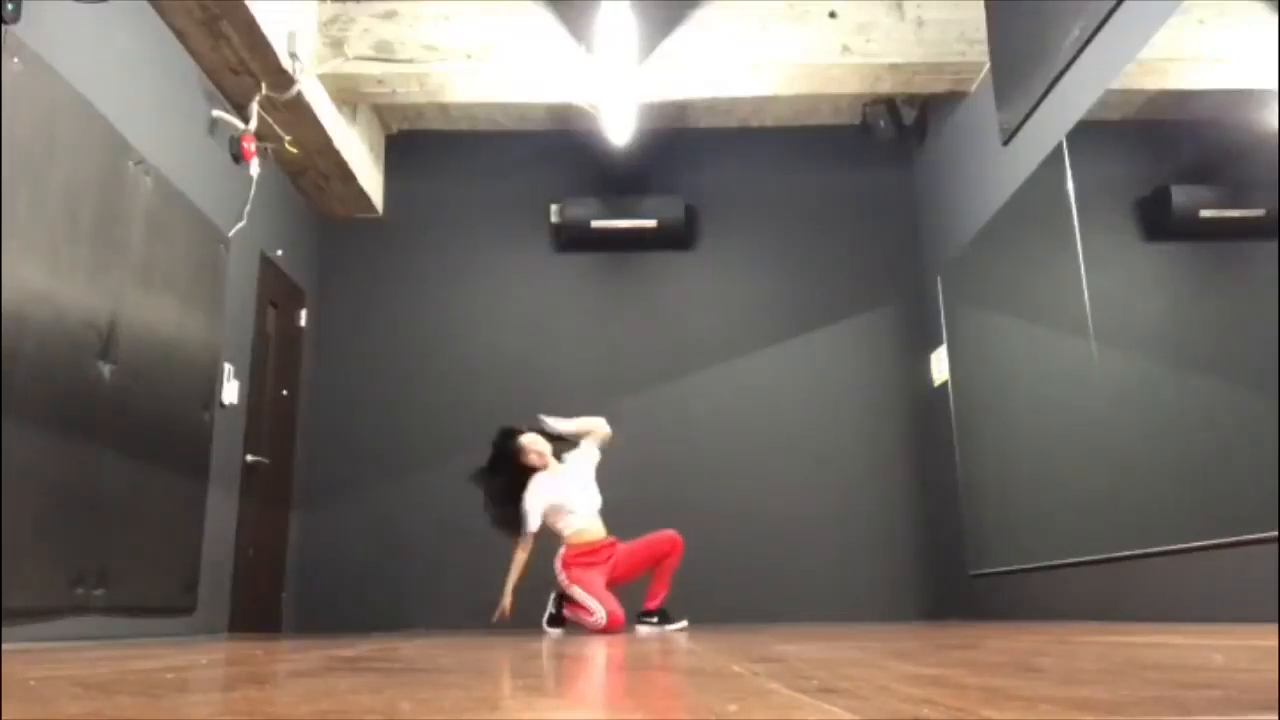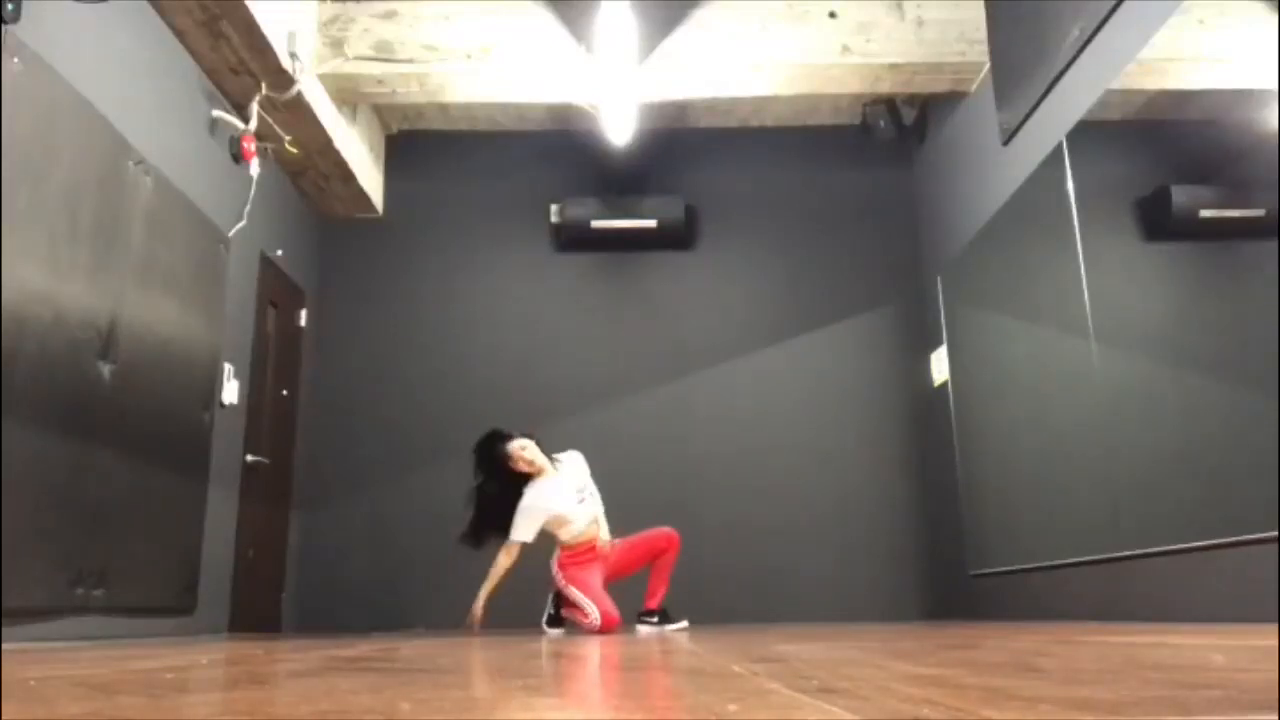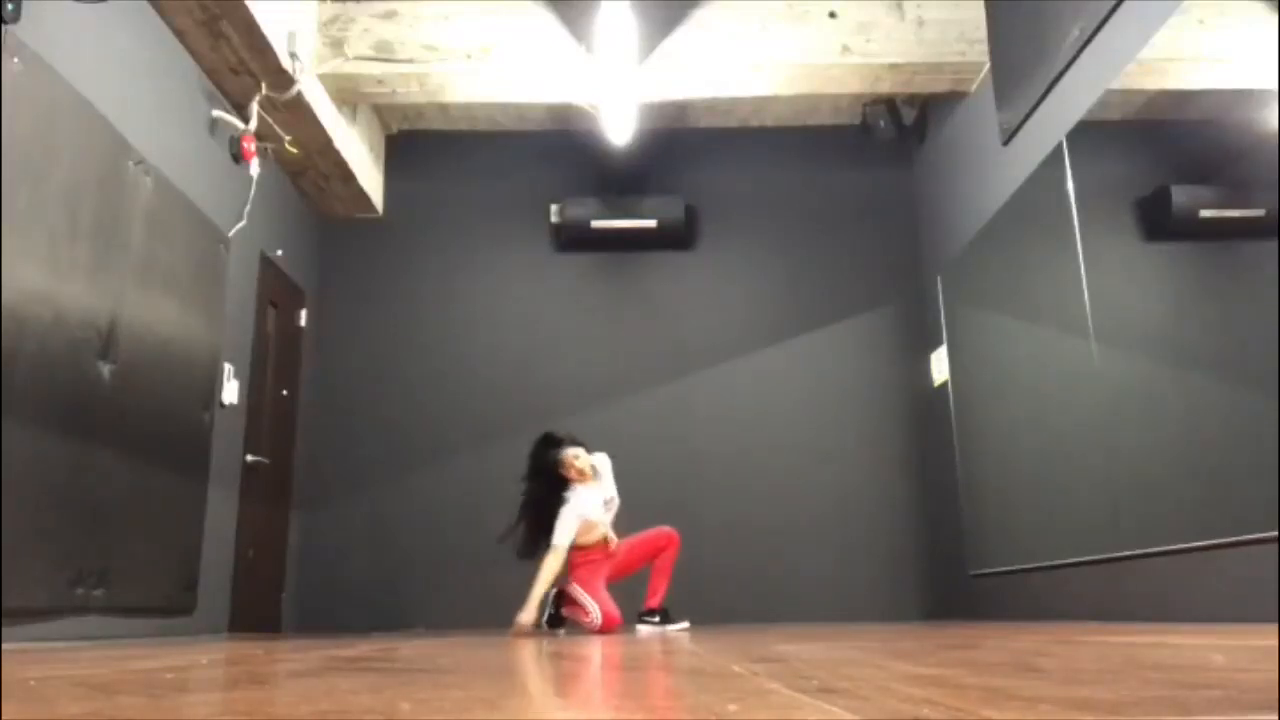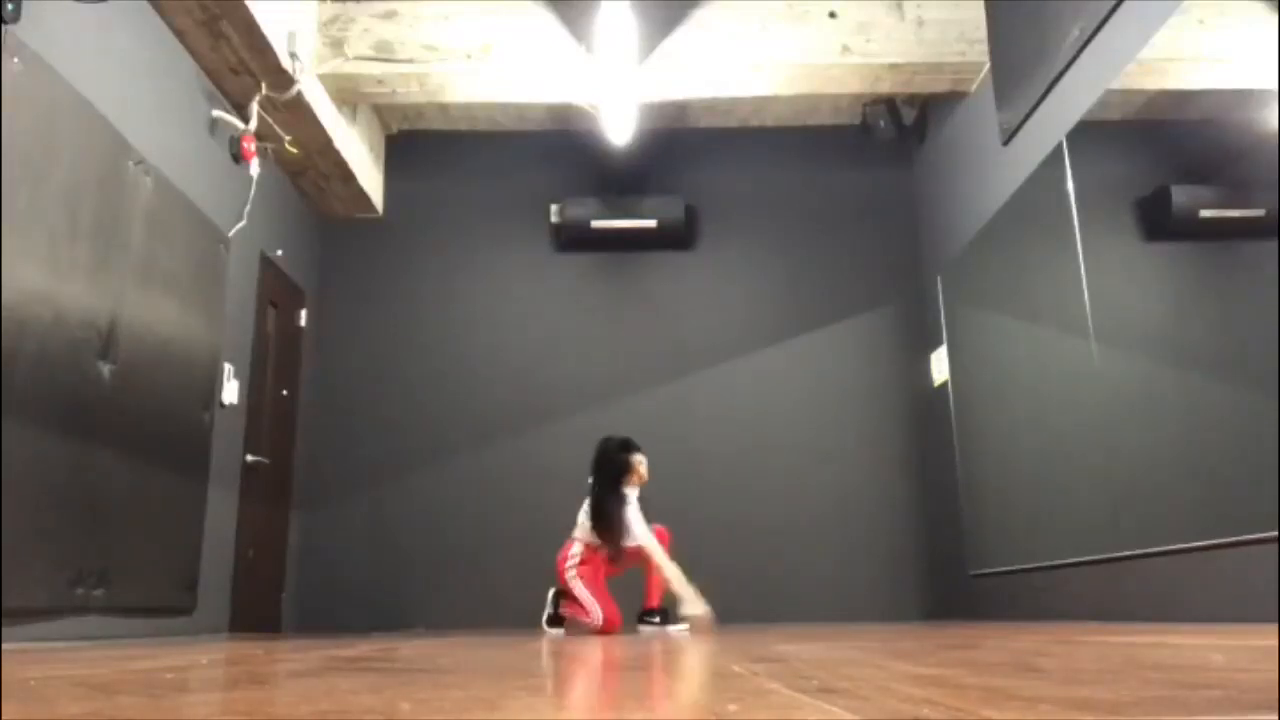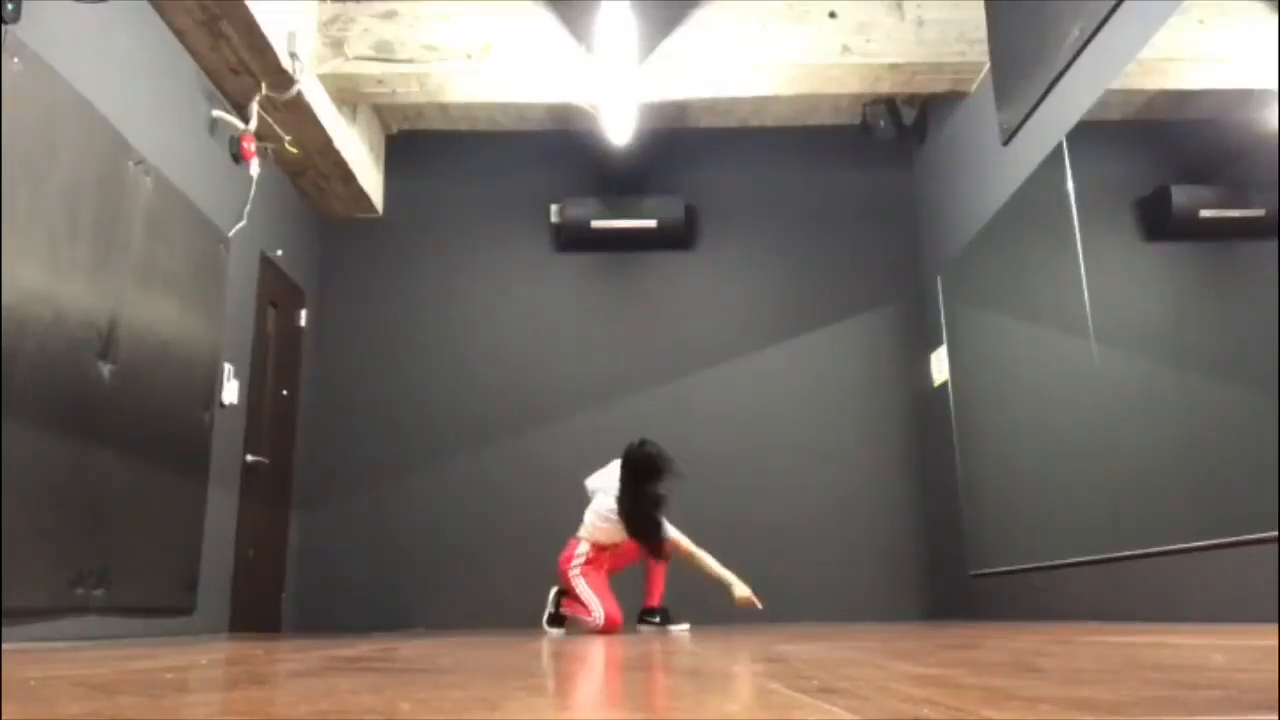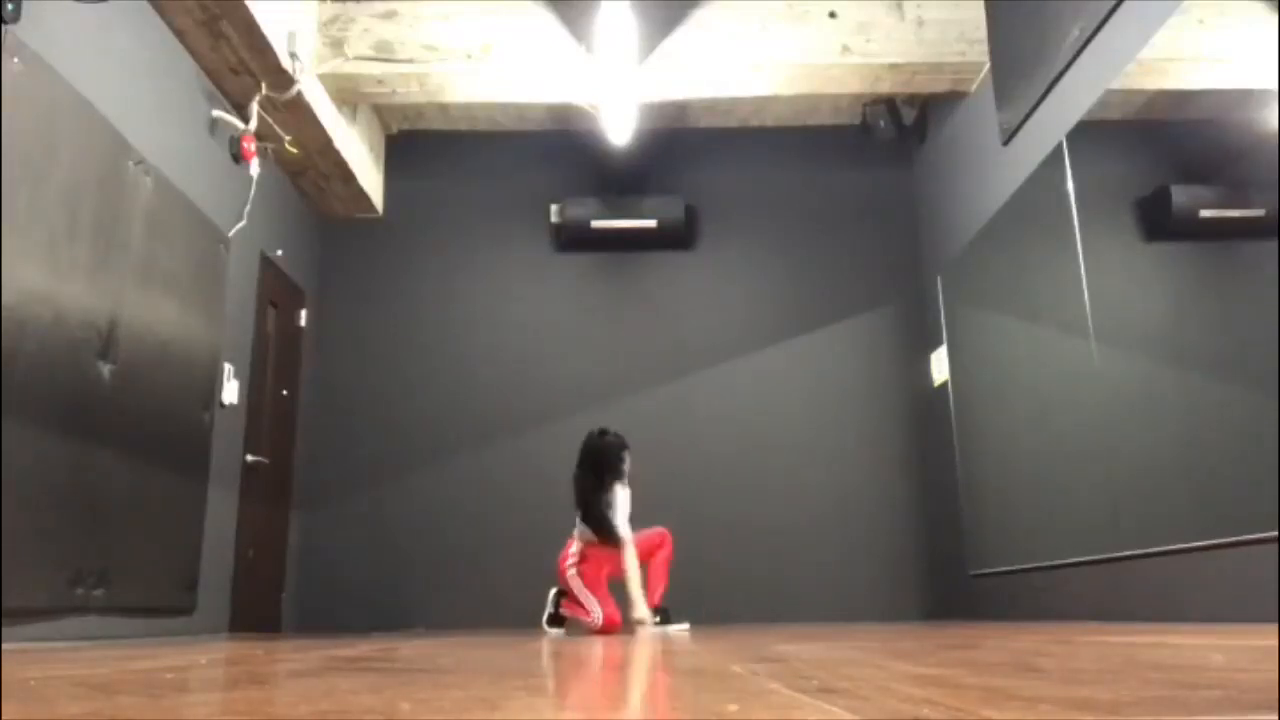
dt=0.4s
person 1, frame 1
left shoulder: (576, 461)
right shoulder: (537, 490)
left elbow: (602, 428)
right elbow: (524, 543)
left wrist: (565, 427)
right wrist: (508, 591)
left hip: (610, 553)
right hip: (578, 564)
left knee: (671, 541)
right knee: (613, 621)
left ankle: (651, 614)
right ankle: (563, 607)
person 1, frame 2
left shoulder: (573, 460)
right shoulder: (533, 500)
right elbow: (509, 551)
left wrist: (604, 527)
right wrist: (481, 597)
left hip: (605, 551)
right hip: (575, 564)
left knee: (668, 538)
right knee: (608, 621)
left ankle: (651, 614)
right ankle: (561, 606)
person 1, frame 3
left shoulder: (602, 462)
right shoulder: (572, 505)
right elbow: (555, 555)
left wrist: (608, 529)
right wrist: (531, 605)
left hip: (608, 552)
right hip: (583, 563)
left knee: (667, 537)
right knee: (610, 622)
left ankle: (651, 614)
right ankle: (562, 604)
person 1, frame 4
right shoulder: (622, 504)
right elbow: (656, 555)
right wrist: (689, 597)
left hip: (604, 550)
right hip: (579, 562)
left knee: (660, 533)
right knee: (610, 624)
left ankle: (652, 613)
right ankle: (561, 605)
person 1, frame 5
left shoulder: (618, 468)
right shoulder: (642, 507)
left elbow: (590, 486)
right elbow: (688, 550)
right wrist: (734, 582)
right hip: (581, 561)
left knee: (660, 541)
right knee: (612, 622)
left ankle: (651, 613)
right ankle: (563, 603)
person 1, frame 6
right shoulder: (612, 494)
right elbow: (628, 550)
right wrist: (638, 602)
left hip: (604, 551)
right hip: (582, 560)
left knee: (661, 537)
right knee: (610, 623)
left ankle: (651, 613)
right ankle: (562, 604)
